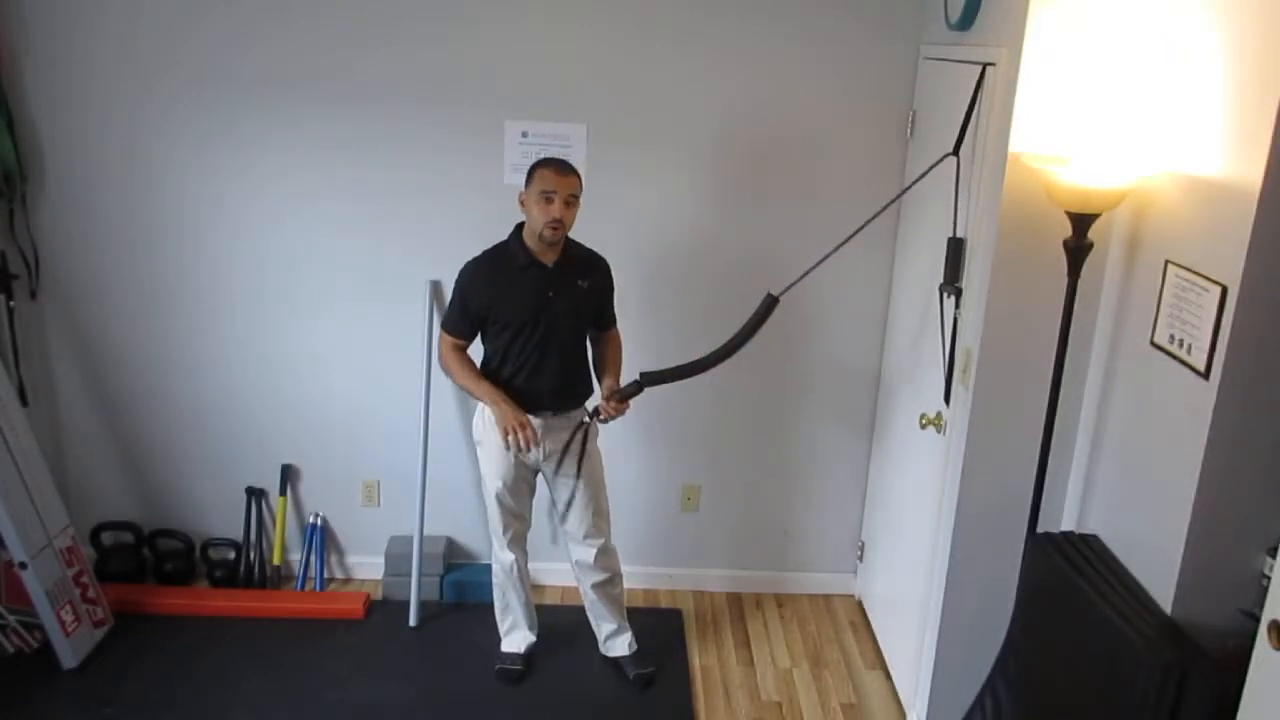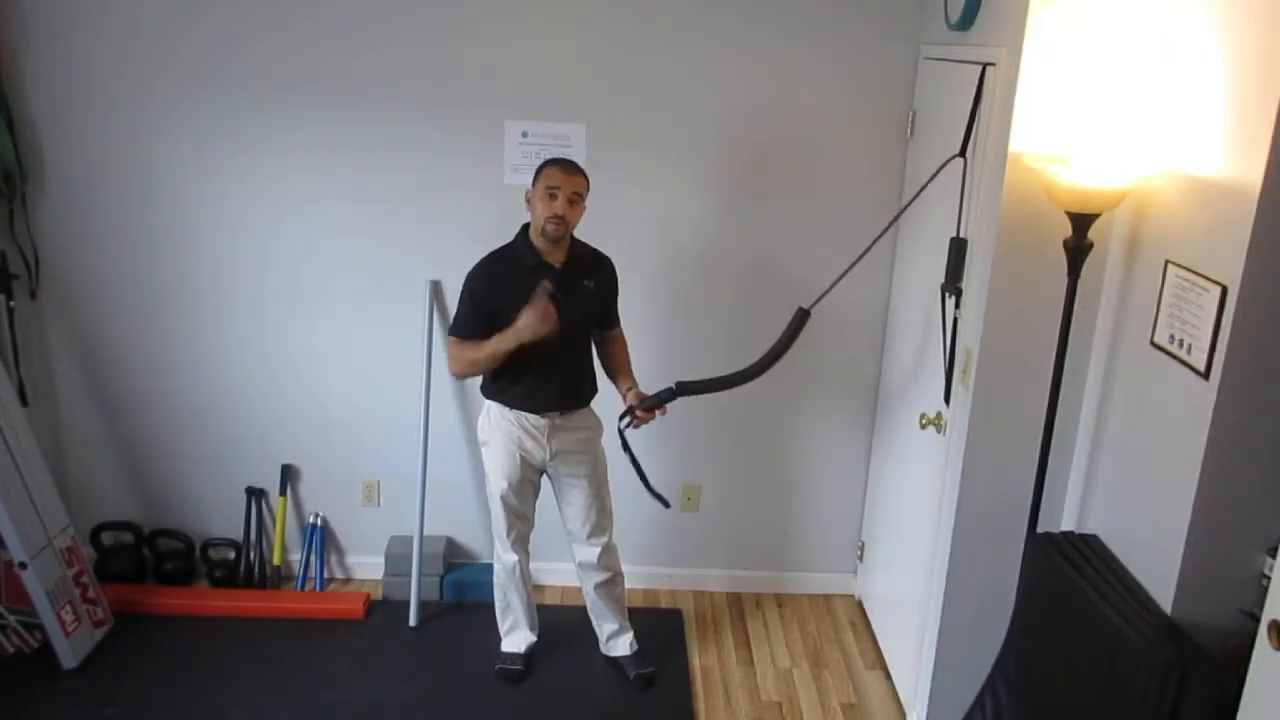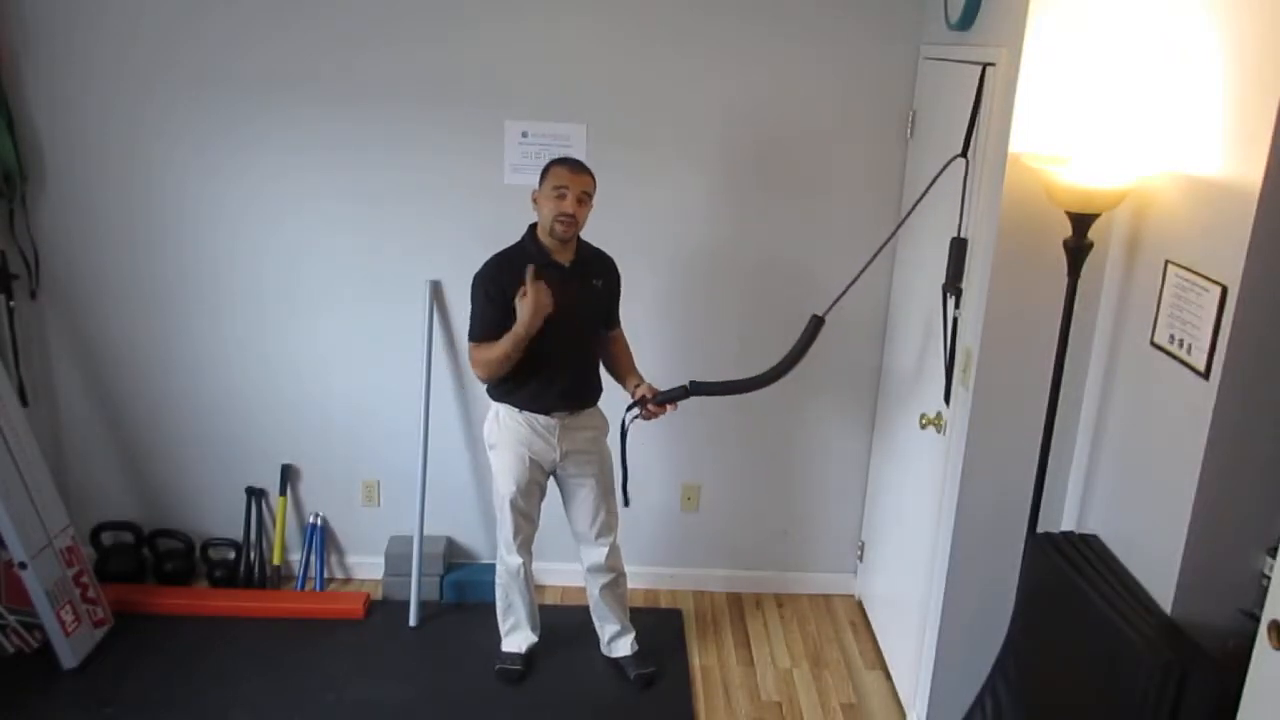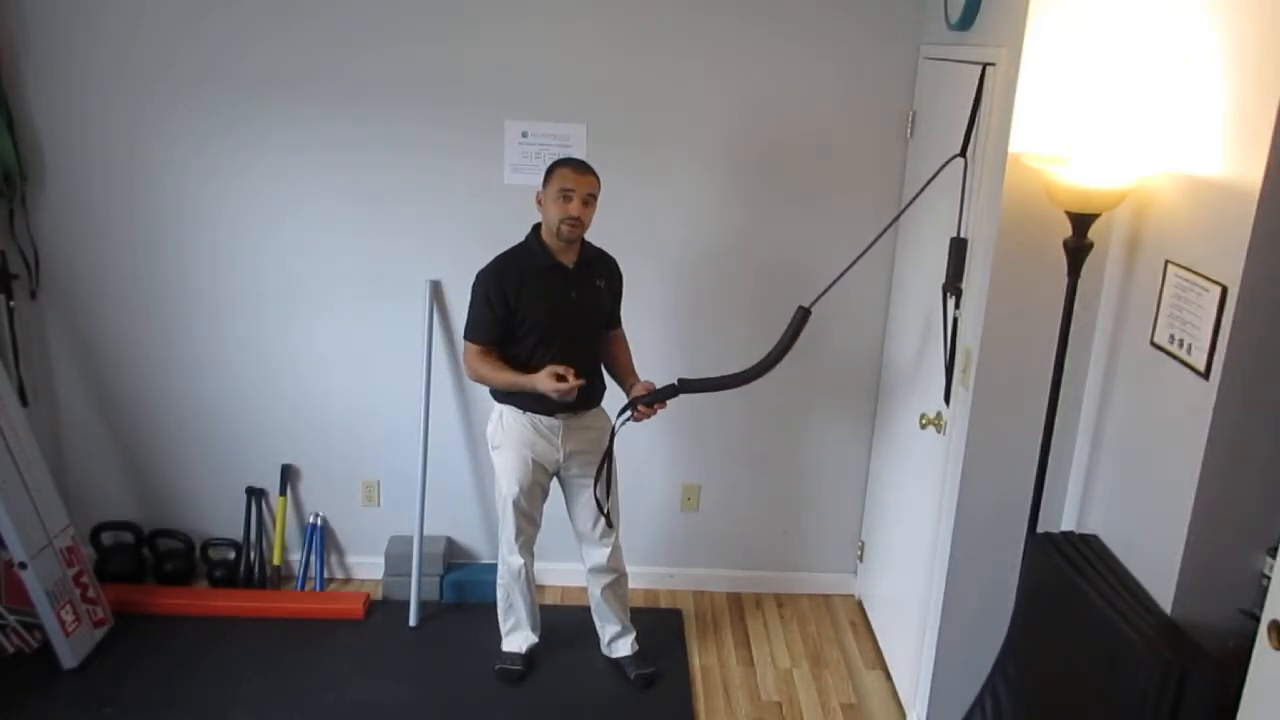
dt=0.3s
person 1, frame 1
left shoulder: (593, 269)
right shoulder: (483, 272)
left elbow: (606, 336)
right elbow: (450, 351)
left wrist: (610, 385)
right wrist: (499, 405)
left hip: (572, 423)
right hip: (504, 426)
left knee: (592, 541)
right knee: (508, 544)
left ankle: (618, 642)
right ankle: (516, 639)
person 1, frame 2
left shoulder: (598, 268)
right shoulder: (491, 272)
left elbow: (609, 335)
right elbow: (458, 360)
left wrist: (628, 387)
right wrist: (517, 334)
left hip: (577, 423)
right hip: (510, 423)
left knee: (595, 541)
right knee: (510, 544)
left ankle: (618, 642)
right ankle: (516, 639)
person 1, frame 3
left shoulder: (602, 268)
right shoulder: (499, 272)
right elbow: (482, 366)
left wrist: (634, 383)
right wrist: (524, 326)
left hip: (584, 423)
right hip: (517, 424)
left knee: (600, 542)
right knee: (514, 544)
left ankle: (619, 642)
right ankle: (517, 640)
person 1, frame 4
left shoulder: (605, 269)
right shoulder: (502, 274)
right elbow: (475, 362)
left wrist: (632, 384)
right wrist: (533, 381)
left hip: (588, 424)
right hip: (522, 425)
left knee: (602, 543)
right knee: (516, 545)
left ankle: (619, 642)
right ankle: (517, 640)
